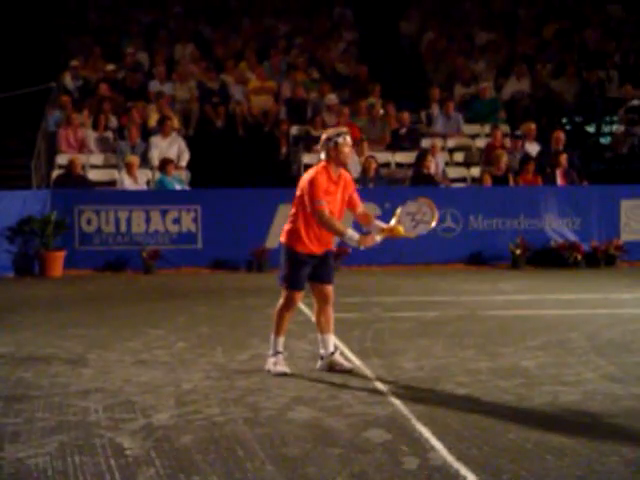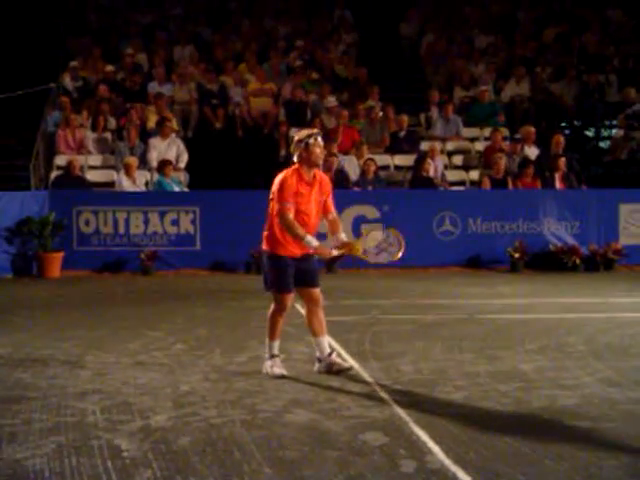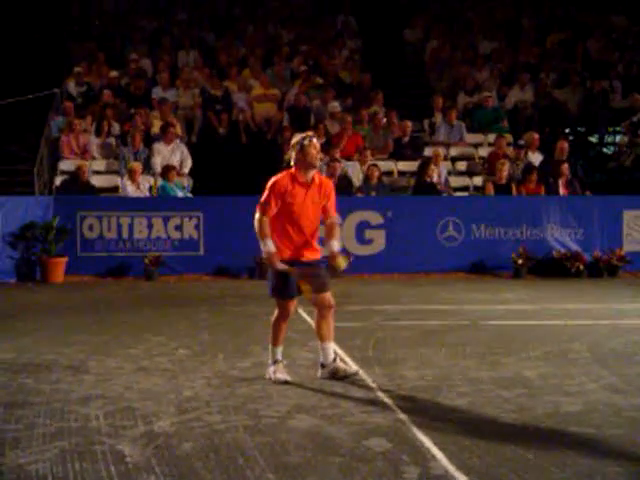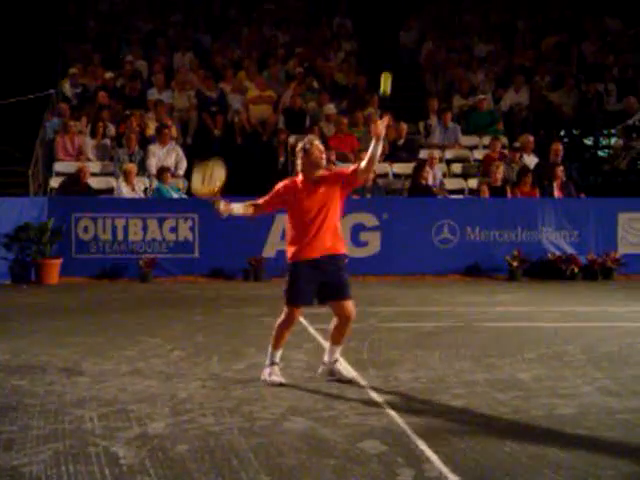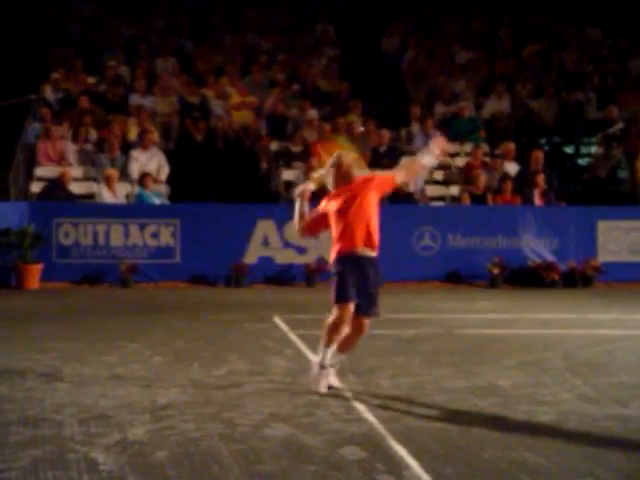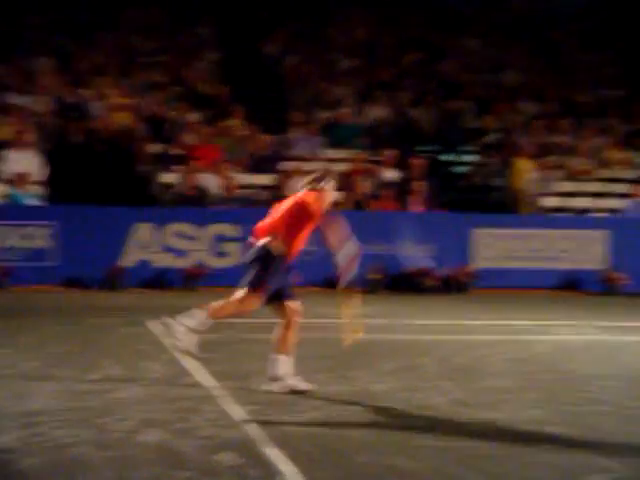
dt=0.4s
person 1, frame 1
left shoulder: (345, 179)
right shoulder: (315, 178)
left elbow: (359, 211)
right elbow: (323, 218)
right wrist: (355, 238)
left hip: (322, 248)
right hip: (298, 246)
left knee: (325, 298)
right knee: (291, 300)
left ankle: (328, 354)
right ankle: (275, 355)
person 1, frame 2
left shoulder: (323, 181)
right shoulder: (286, 180)
left elbow: (331, 217)
right elbow: (285, 221)
left wrist: (342, 240)
right wrist: (315, 245)
left hip: (305, 252)
right hip: (280, 251)
left knee: (315, 301)
right knee: (282, 304)
left ankle: (325, 357)
right ankle: (272, 358)
person 1, frame 3
left shoulder: (326, 185)
right shoulder: (280, 183)
left elbow: (331, 221)
right elbow: (261, 218)
left wrist: (334, 249)
right wrist: (269, 251)
left hip: (311, 257)
right hip: (283, 258)
left knee: (326, 305)
right knee: (285, 309)
left ankle: (329, 363)
right ankle: (275, 364)
person 1, frame 4
left shoulder: (338, 178)
right shoulder: (288, 188)
left elbow: (366, 169)
right elbow: (259, 207)
left wrist: (378, 139)
right wrist: (232, 208)
left hip: (332, 258)
right hip: (302, 261)
left knee: (347, 314)
right knee: (291, 315)
left ankle: (330, 364)
right ankle: (272, 365)
person 1, frame 5
left shoulder: (369, 182)
right shoulder: (328, 202)
left elbow: (405, 174)
right elbow: (304, 229)
left wrist: (432, 152)
right wrist: (302, 199)
left hip: (369, 260)
right hip: (344, 259)
left knee: (359, 324)
right knee: (342, 312)
left ankle: (329, 365)
right ankle: (322, 364)
person 1, frame 6
left shoulder: (296, 203)
right shoulder: (311, 197)
right elbow: (318, 212)
left hip: (276, 258)
right hip: (272, 254)
left knee: (293, 314)
right knee: (247, 302)
left ankle: (280, 375)
right ankle: (188, 325)
